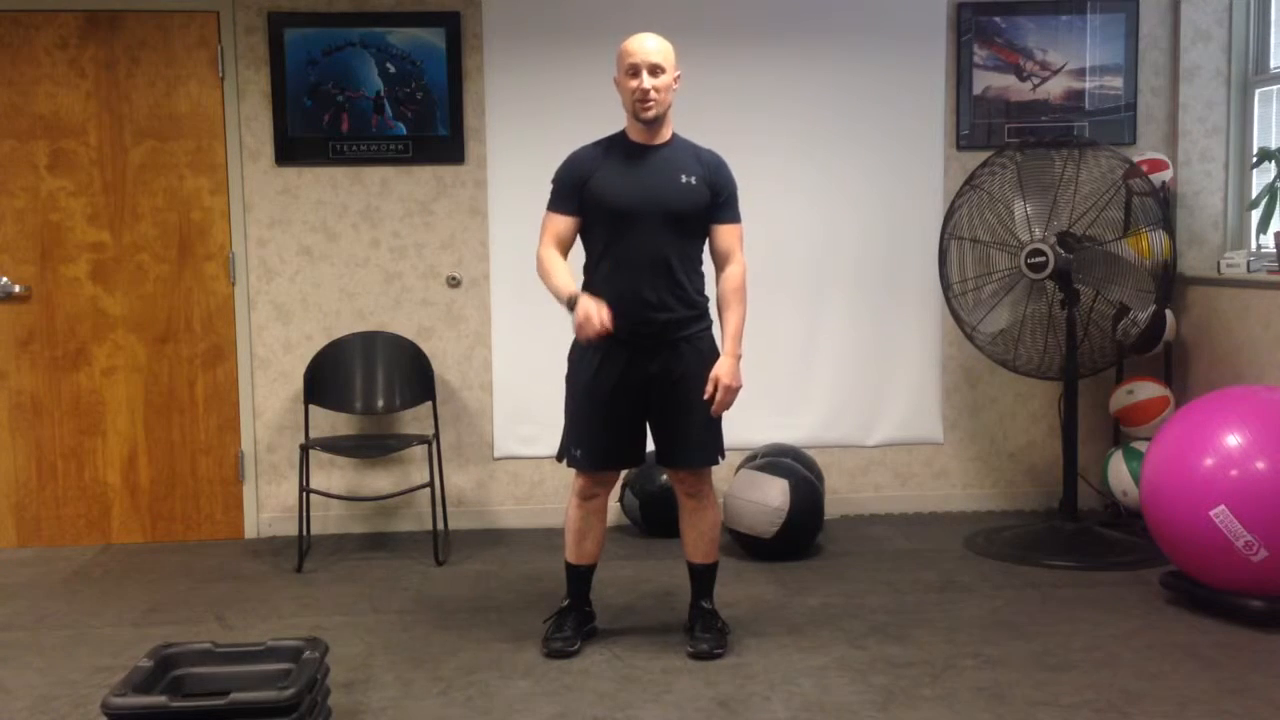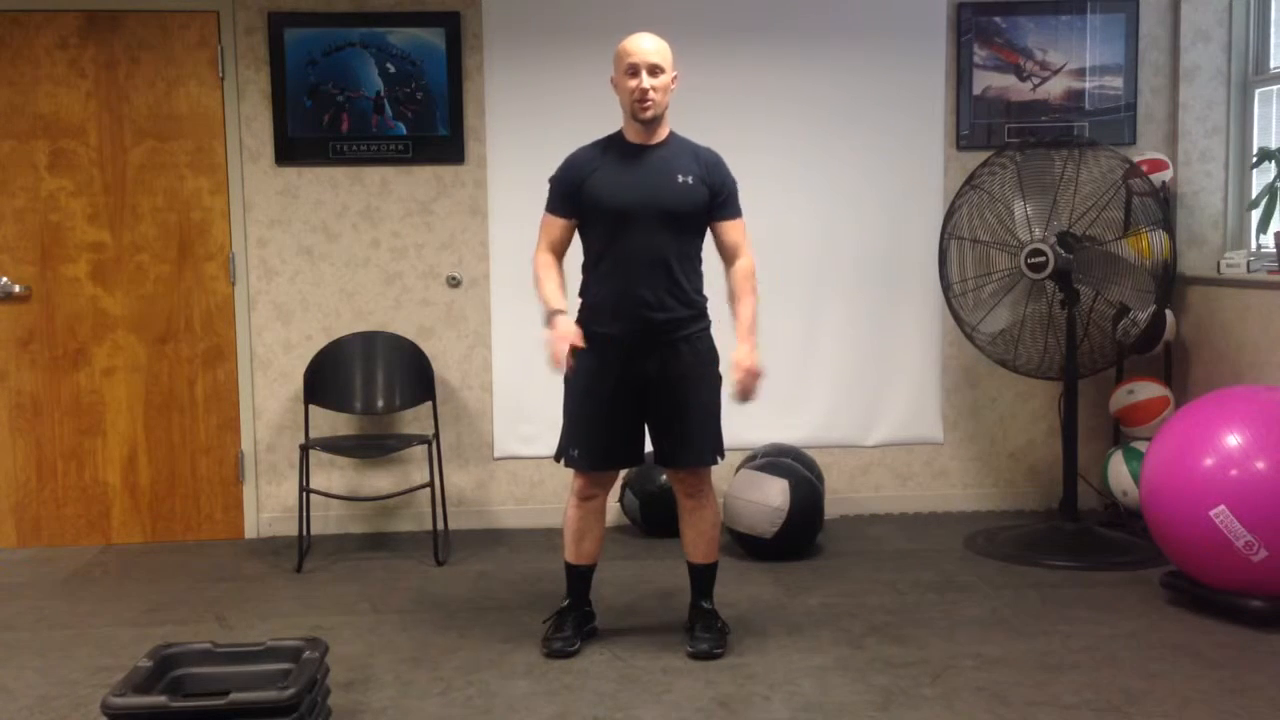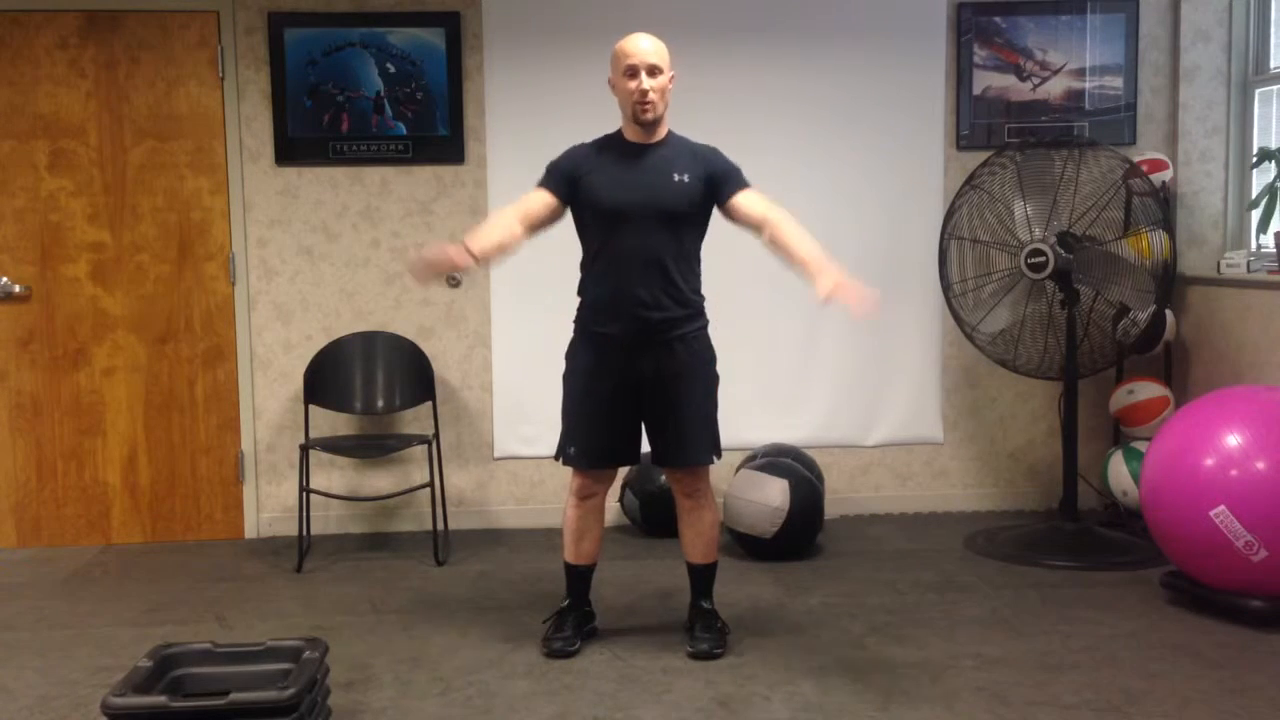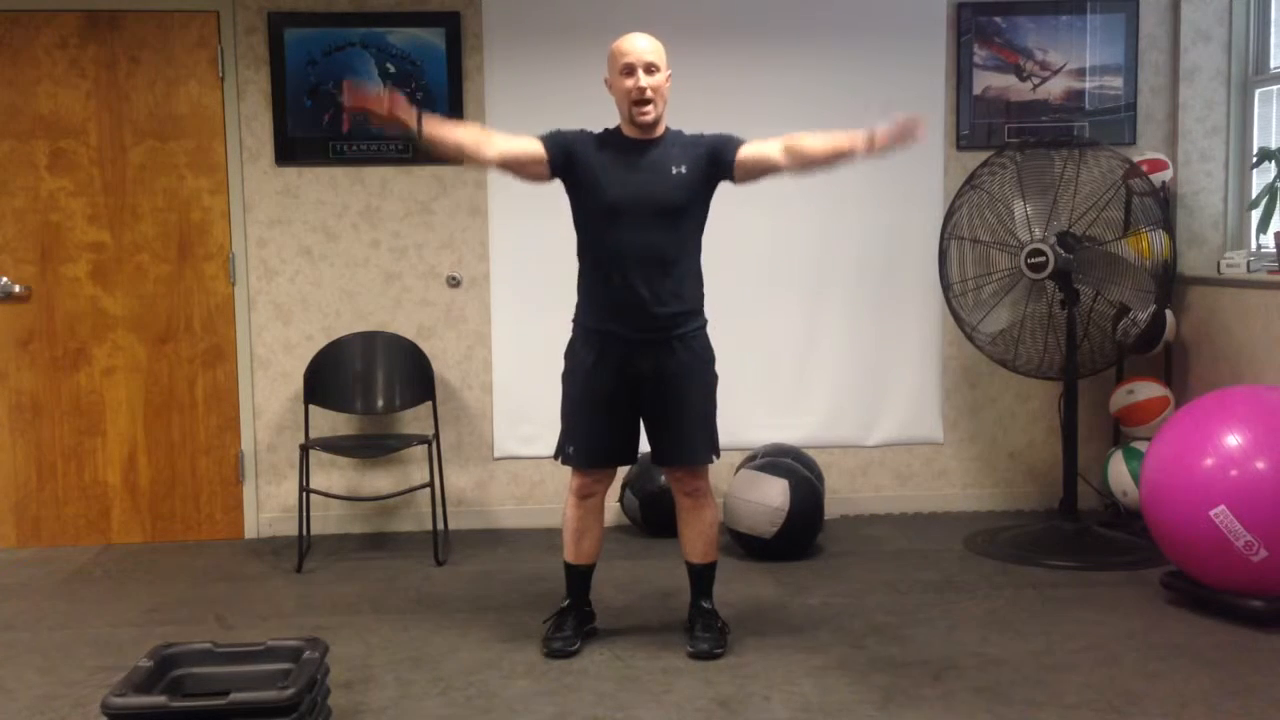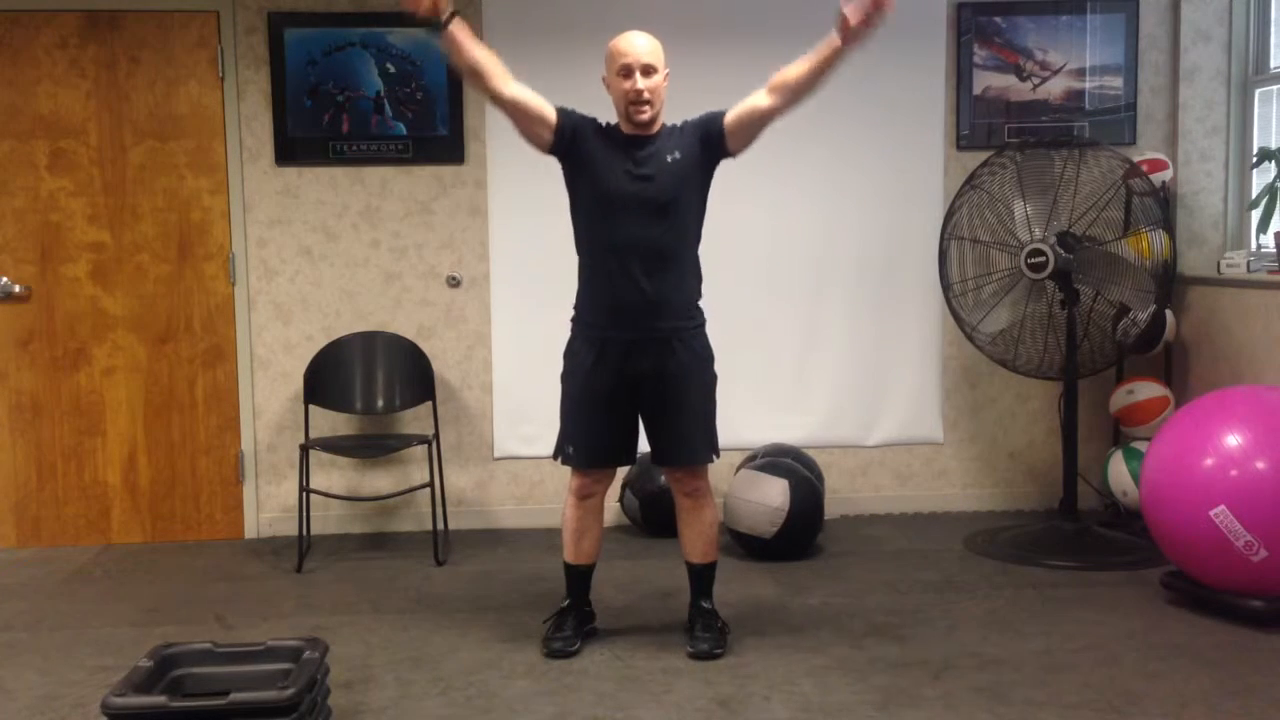
dt=0.2s
person 1, frame 1
left shoulder: (708, 168)
right shoulder: (585, 165)
left elbow: (731, 264)
right elbow: (549, 250)
left wrist: (731, 353)
right wrist: (575, 298)
left hip: (686, 349)
right hip: (605, 350)
left knee: (694, 481)
right knee: (591, 482)
left ankle: (703, 609)
right ankle: (576, 608)
person 1, frame 2
left shoulder: (704, 166)
right shoulder: (582, 167)
left elbow: (738, 257)
right elbow: (548, 251)
left wrist: (746, 340)
right wrist: (557, 314)
left hip: (684, 348)
right hip: (602, 350)
left knee: (694, 481)
right knee: (589, 482)
left ankle: (703, 607)
right ankle: (576, 608)
person 1, frame 3
left shoulder: (702, 162)
right shoulder: (581, 164)
left elbow: (766, 219)
right elbow: (520, 217)
left wrist: (820, 268)
right wrist: (467, 250)
left hip: (682, 347)
right hip: (599, 348)
left knee: (692, 480)
right knee: (587, 481)
left ankle: (702, 607)
right ankle: (575, 607)
person 1, frame 4
left shoulder: (702, 152)
right shoulder: (579, 152)
left elbow: (784, 153)
right elbow: (494, 147)
left wrist: (860, 143)
right wrist: (415, 122)
left hip: (680, 346)
right hip: (599, 346)
left knee: (691, 480)
right knee: (587, 481)
left ankle: (703, 608)
right ankle: (576, 607)
person 1, frame 5
left shoulder: (699, 141)
right shoulder: (579, 140)
left elbow: (775, 96)
right elbow: (502, 88)
left hip: (678, 344)
right hip: (597, 344)
left knee: (691, 481)
right knee: (587, 482)
left ankle: (703, 608)
right ankle: (576, 608)
